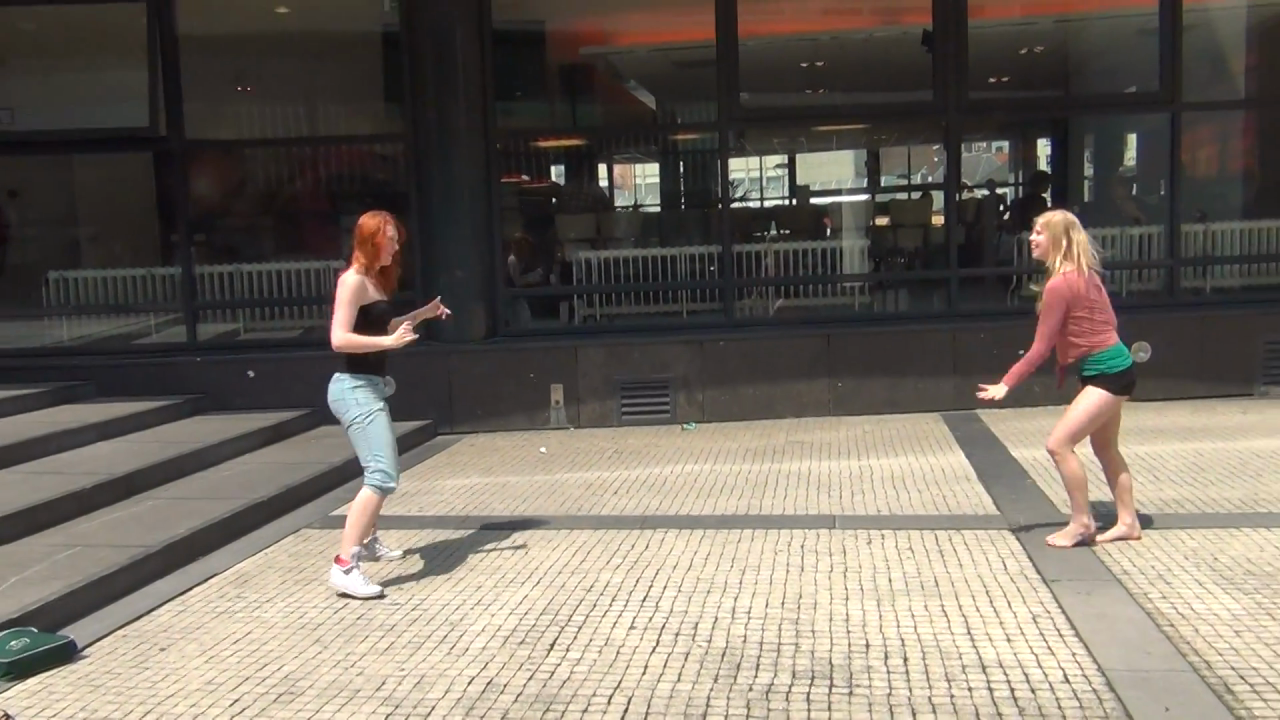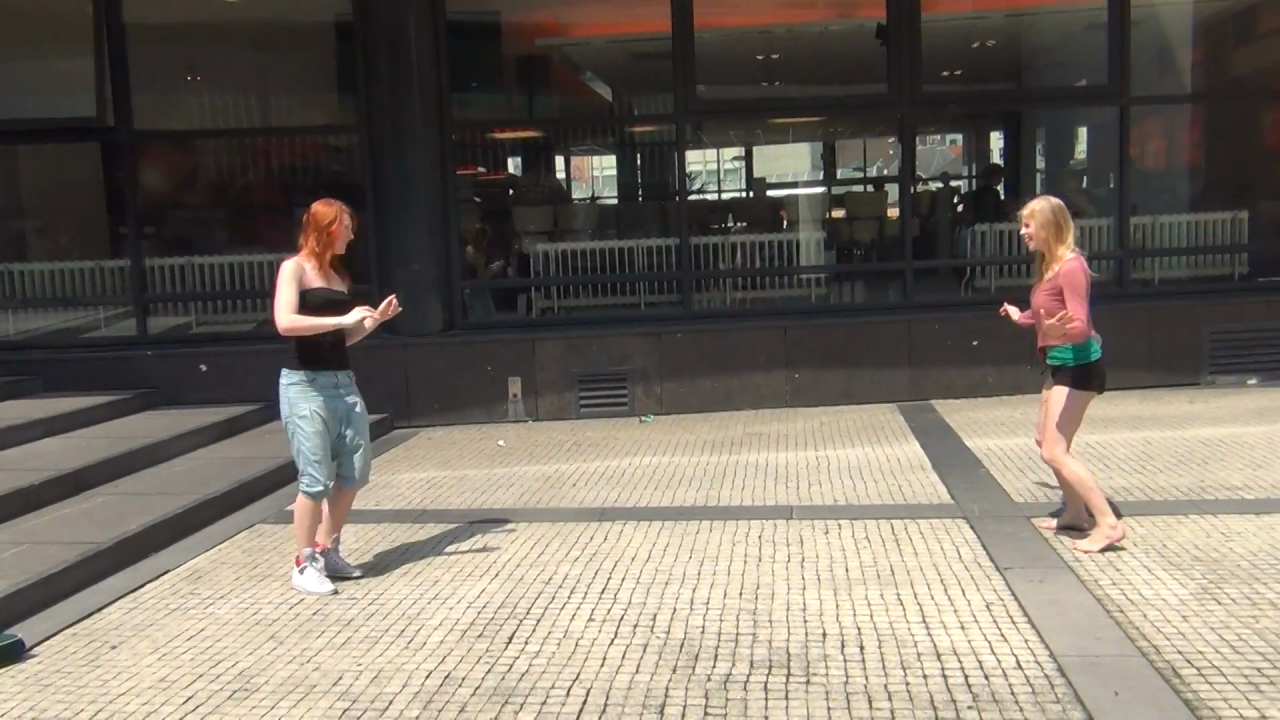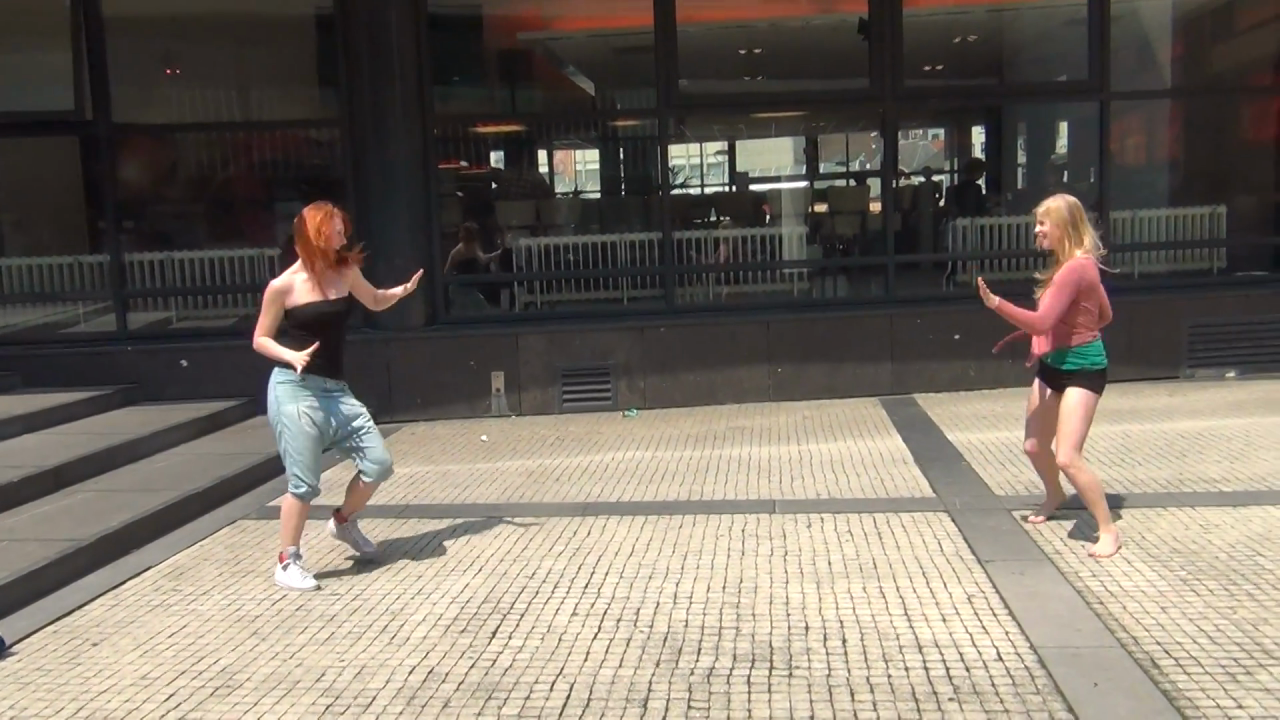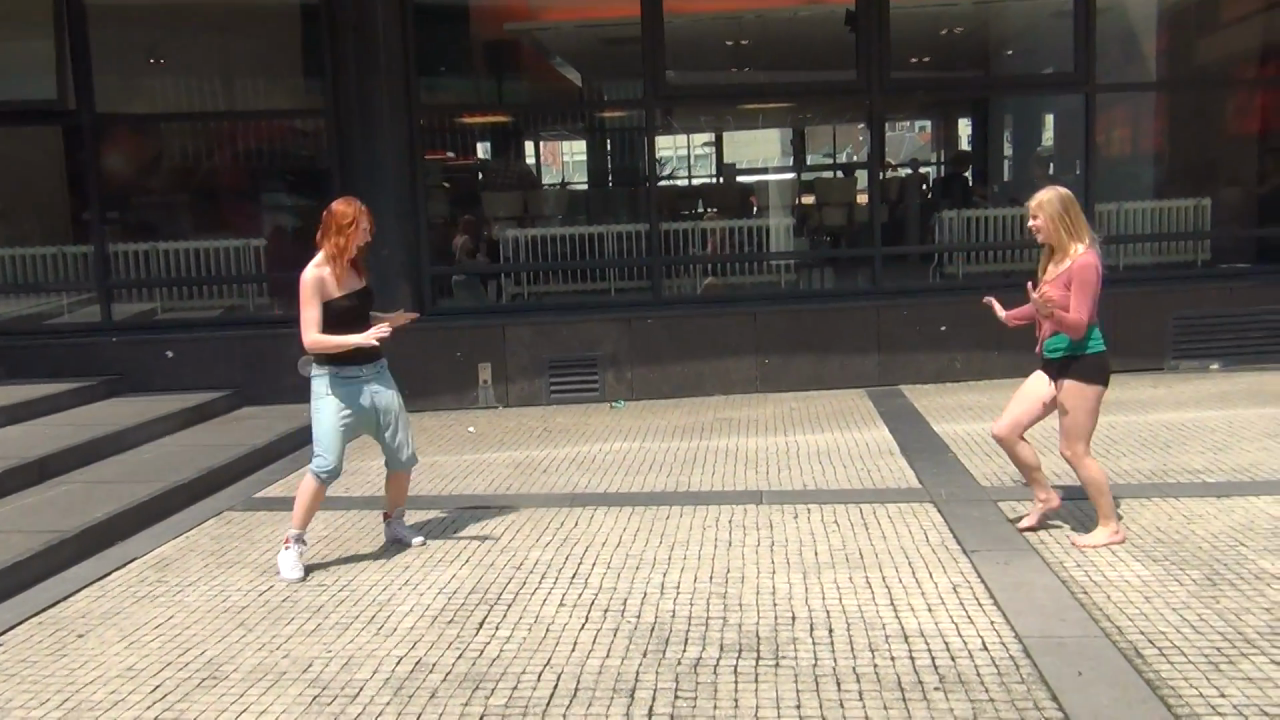
dt=0.3s
person 1, frame 1
left shoulder: (378, 280)
right shoulder: (352, 280)
right elbow: (340, 340)
left wrist: (422, 317)
right wrist: (390, 340)
left hip: (374, 388)
right hip: (355, 389)
left knee: (383, 471)
right knee: (382, 476)
left ankle: (367, 541)
right ankle: (344, 566)
person 1, frame 2
left shoulder: (337, 274)
right shoulder: (293, 268)
right elbow: (285, 323)
left wrist: (373, 319)
right wrist: (343, 319)
left hip: (343, 384)
right hip: (304, 386)
left knee: (352, 475)
right knee: (316, 480)
left ankle: (327, 550)
right ankle: (304, 564)
person 1, frame 3
left shoulder: (347, 268)
right shoulder: (282, 287)
left elbow: (373, 300)
right elbow: (260, 341)
left wrist: (402, 291)
right wrist: (291, 356)
left hip: (335, 390)
right hip: (294, 390)
left knee: (378, 462)
right knee: (303, 482)
left ankle: (345, 521)
right ankle: (287, 561)
person 1, frame 4
left shoulder: (355, 267)
right shoulder: (314, 276)
right elbow: (311, 340)
left wrist: (386, 320)
right wrist: (360, 338)
left hip: (376, 375)
right hip: (333, 381)
left knee: (401, 456)
right knee: (325, 464)
left ankle: (394, 523)
right ankle: (292, 545)
person 2, frame 1
left shoulder: (1058, 286)
right shoulder: (1083, 275)
left elbow: (1042, 348)
left wrist: (1006, 384)
right wrist: (1070, 354)
left hip: (1106, 374)
right hip: (1113, 369)
left knee: (1058, 445)
right knee: (1106, 450)
left ankle: (1082, 522)
right ankle: (1127, 523)
person 2, frame 2
left shoulder: (1070, 268)
right shoulder: (1051, 266)
left elbow: (1079, 327)
left wrist: (1056, 329)
right wrist: (1022, 318)
left hip: (1076, 367)
right hip: (1061, 365)
left knee: (1053, 452)
right knee: (1045, 440)
left ankle: (1107, 524)
right ankle: (1075, 512)
person 2, frame 3
left shoulder: (1076, 268)
right shoulder: (1077, 266)
left elbow: (1044, 321)
right elbow: (1105, 315)
left wrist: (996, 305)
left hip: (1082, 371)
right hip: (1054, 368)
left knee: (1068, 457)
right knee: (1035, 444)
left ankle: (1109, 531)
right ankle: (1051, 501)
person 2, frame 4
left shoulder: (1083, 262)
right shoulder: (1053, 259)
left elbow: (1078, 324)
left wrist: (1050, 313)
right wrist: (1008, 316)
left hip: (1082, 363)
right hip: (1053, 364)
left knee: (1075, 450)
right knee: (1003, 431)
left ankle: (1110, 526)
right ankle: (1044, 496)
